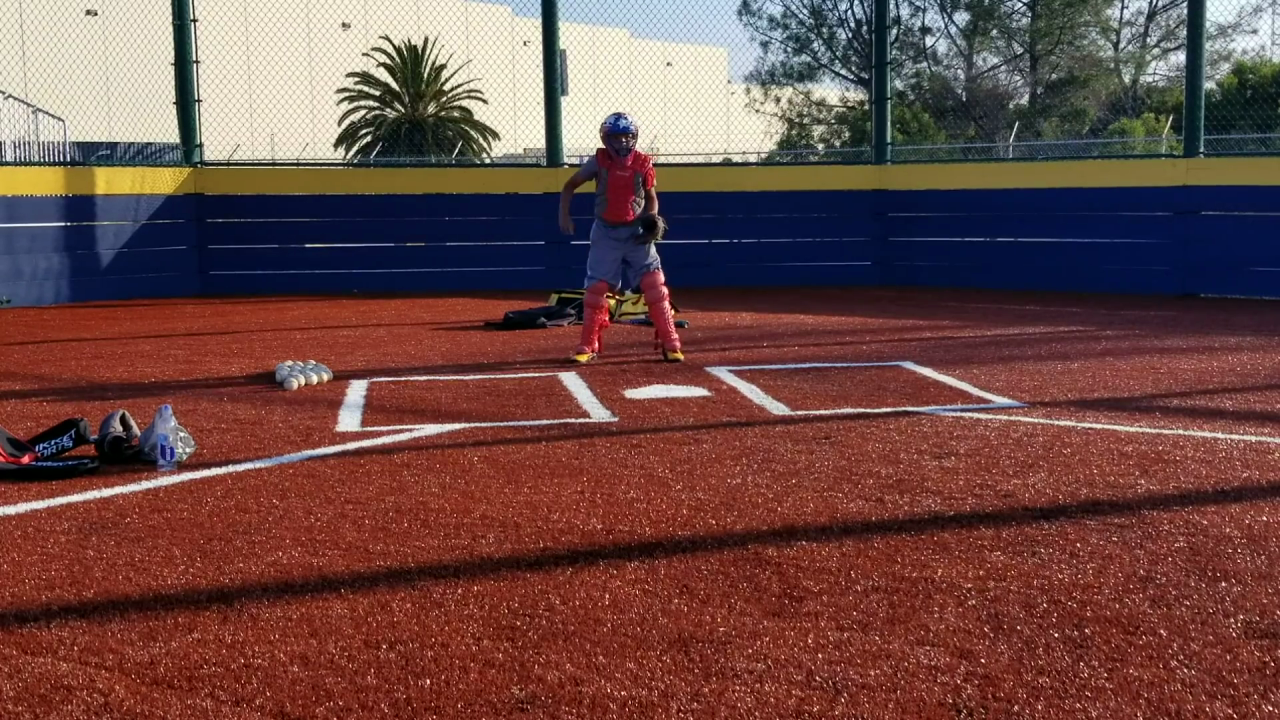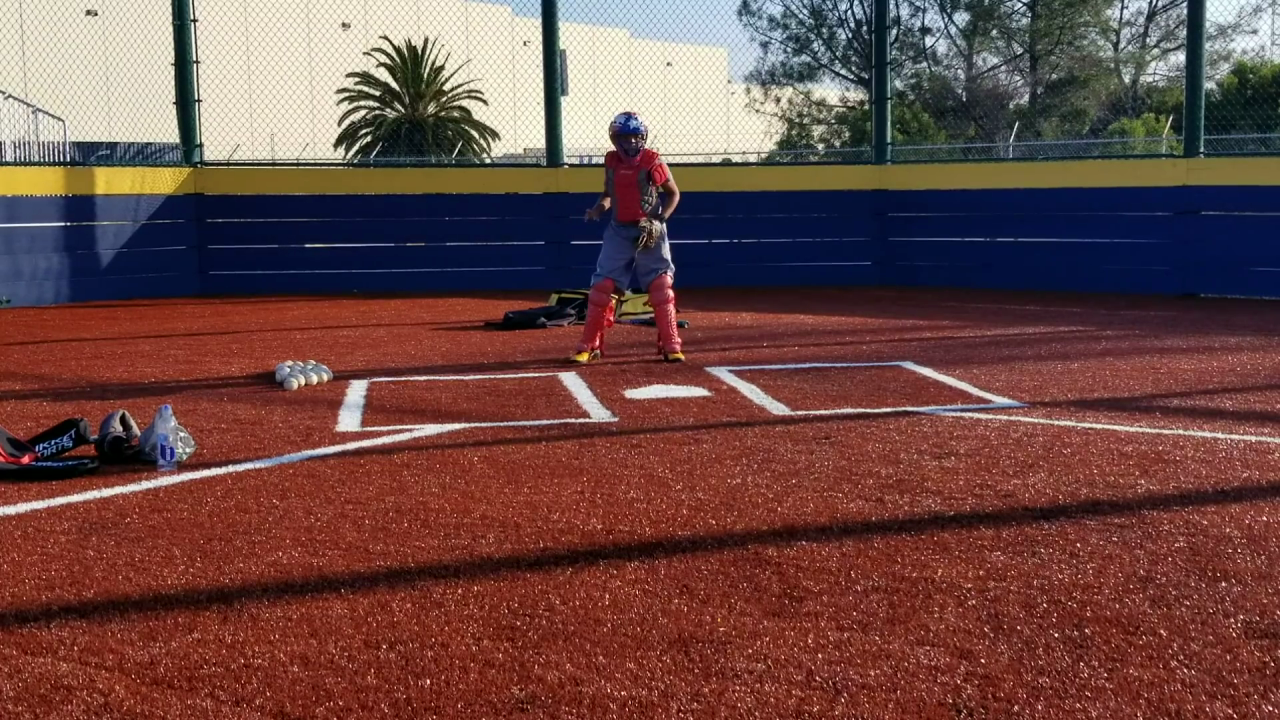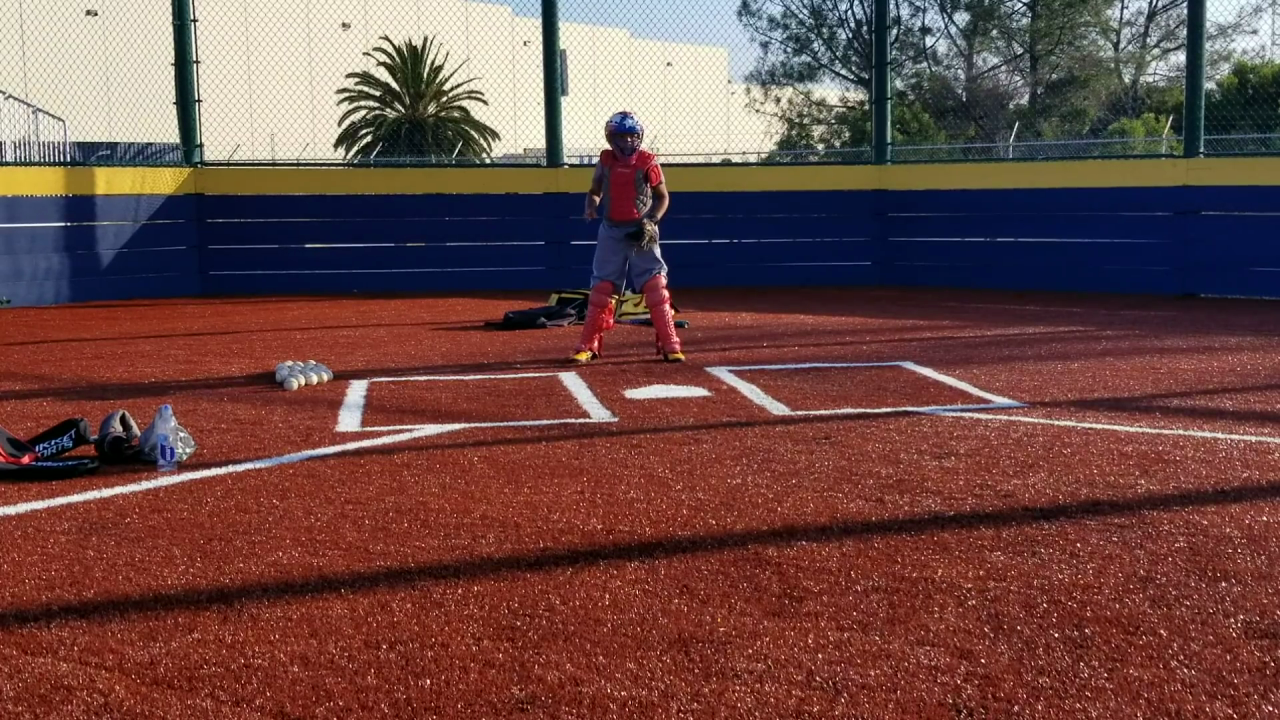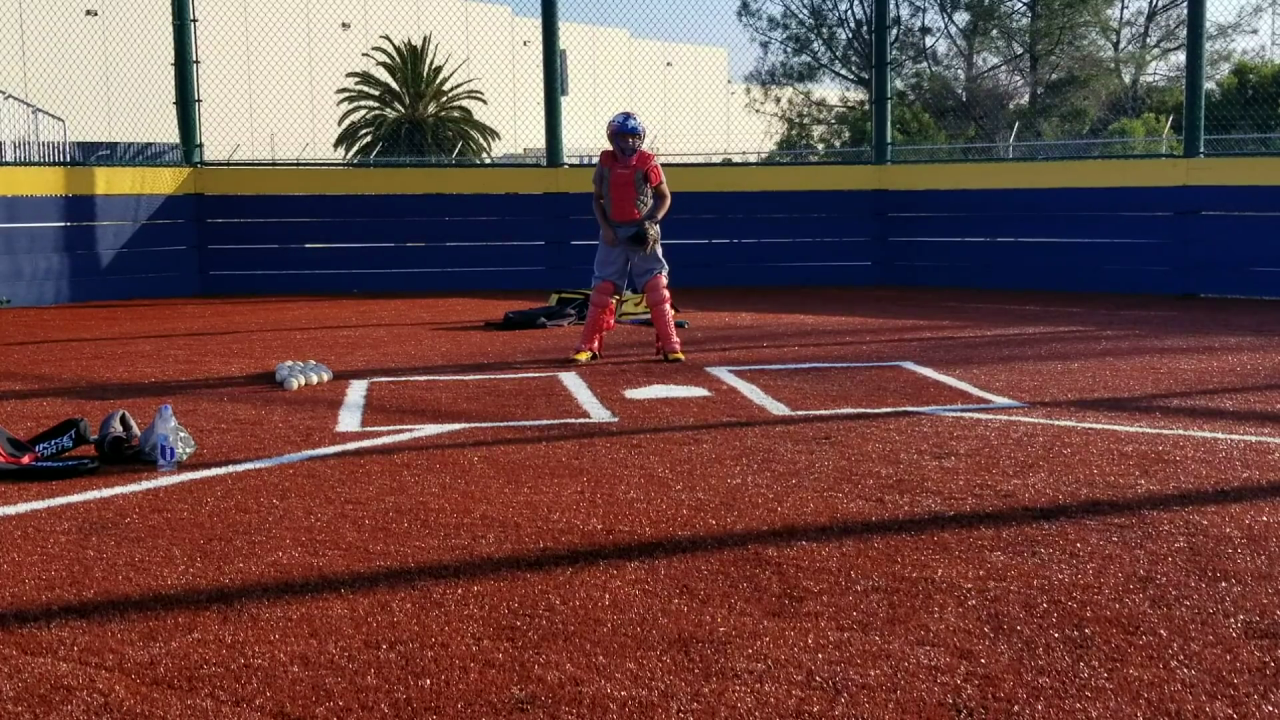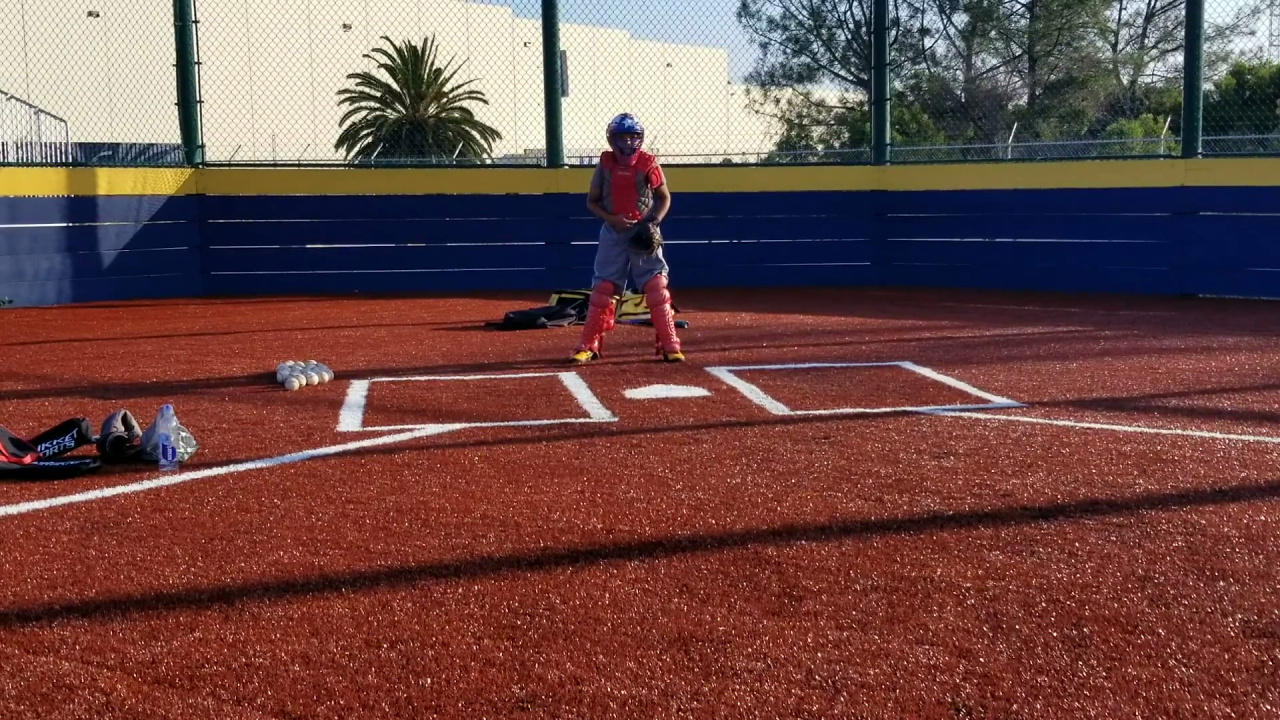
dt=0.5s
person 1, frame 1
left shoulder: (643, 164)
right shoulder: (598, 160)
left elbow: (651, 197)
right elbow: (570, 185)
right wrist: (563, 213)
left hip: (636, 232)
right hip: (605, 232)
left knee: (655, 286)
right knee: (595, 289)
left ankle: (670, 345)
right ankle: (588, 347)
person 1, frame 2
left shoulder: (653, 161)
right shoulder: (611, 161)
left elbow: (673, 193)
left wrist: (660, 219)
right wrist: (597, 209)
right hip: (618, 231)
left knee: (661, 287)
right knee: (602, 287)
left ankle: (671, 346)
right ankle: (588, 346)
person 1, frame 3
left shoulder: (648, 162)
right shoulder: (605, 161)
left elbow: (663, 196)
right elbow: (594, 192)
left wrist: (652, 221)
right wrist: (590, 206)
left hip: (642, 232)
right hip: (611, 231)
left knee: (655, 287)
right knee: (601, 289)
left ankle: (670, 346)
right ankle: (587, 347)
person 1, frame 4
left shoulder: (648, 162)
right shoulder: (605, 162)
left elbow: (665, 196)
right elbow: (598, 199)
left wrist: (653, 222)
right wrist: (605, 227)
left hip: (643, 233)
right hip: (613, 233)
left knee: (657, 287)
right knee: (603, 289)
left ankle: (670, 346)
right ankle: (588, 346)
person 1, frame 5
left shoulder: (649, 164)
right shoulder: (605, 164)
left elbow: (664, 198)
right elbow: (592, 201)
left wrist: (654, 223)
right wrist: (612, 219)
right hip: (613, 233)
left knee: (657, 288)
right knee: (602, 290)
left ankle: (670, 346)
right ankle: (588, 347)
